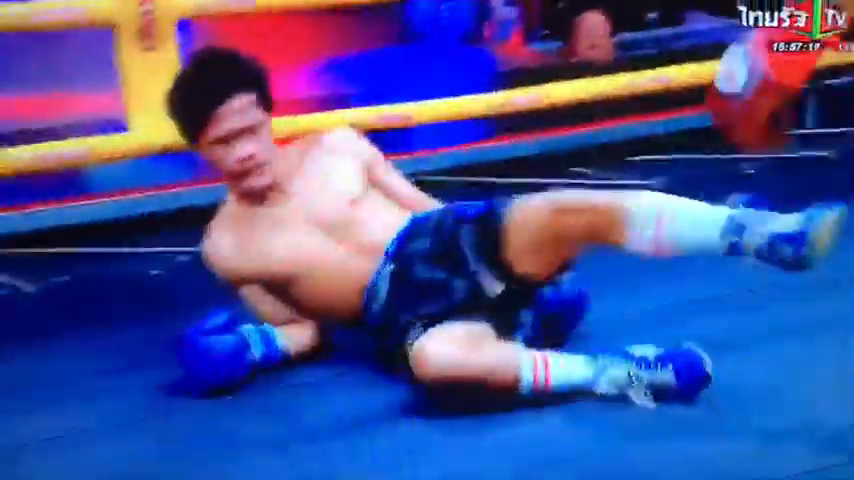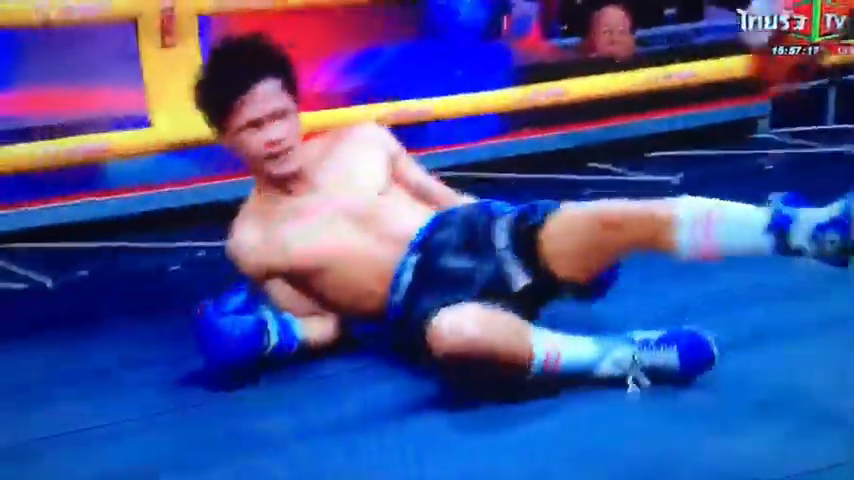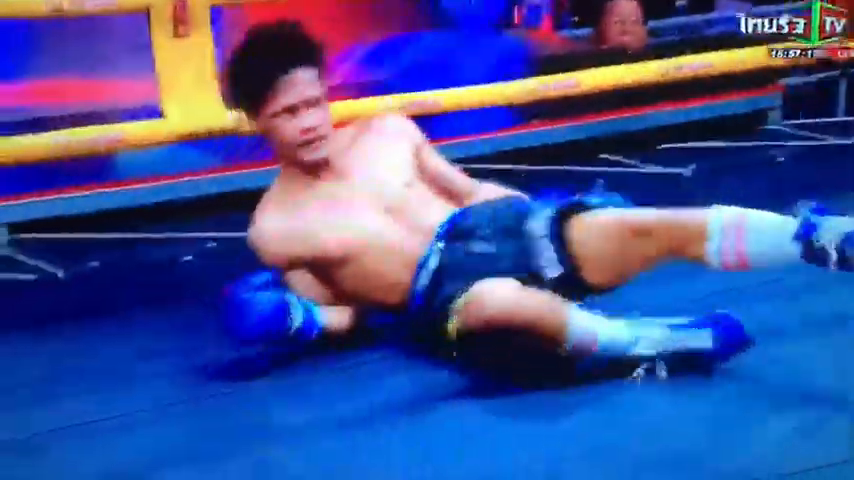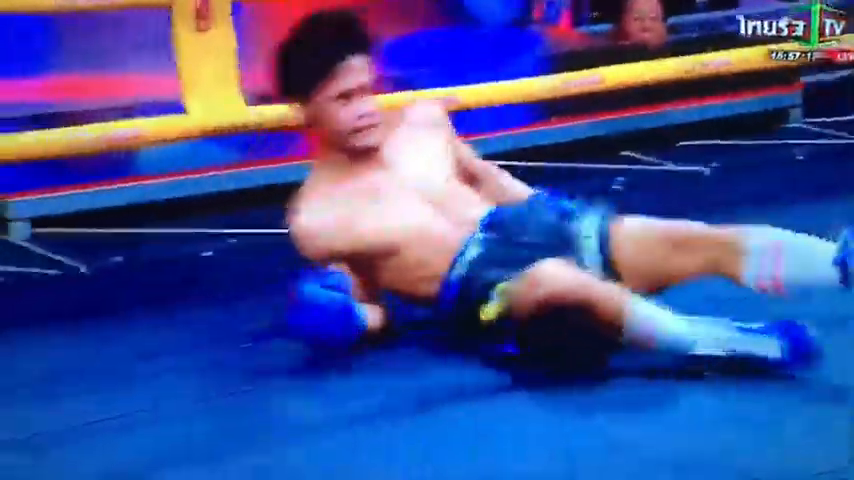
dt=0.1s
person 1, frame 1
left shoulder: (338, 146)
right shoulder: (225, 247)
left elbow: (426, 205)
right elbow: (300, 329)
right wrist: (251, 345)
left hip: (452, 247)
right hip: (406, 311)
left knee: (566, 212)
right knee: (438, 358)
right ankle: (617, 375)
person 1, frame 2
left shoulder: (364, 141)
right shoulder: (251, 241)
left elbow: (447, 197)
right elbow: (323, 323)
left wrist: (546, 250)
right wrist: (270, 331)
left hip: (480, 240)
right hip: (429, 300)
left knee: (625, 218)
right knee: (454, 333)
right ankle: (625, 358)
person 1, frame 3
left shoulder: (388, 132)
right shoulder: (274, 230)
right elbow: (338, 314)
left wrist: (533, 215)
right wrist: (293, 316)
left hip: (500, 230)
right hip: (447, 297)
right knee: (500, 300)
right ankle: (652, 343)
person 1, frame 4
left shoulder: (421, 121)
right shoulder: (316, 221)
right elbow: (369, 311)
left wrist: (554, 212)
right wrist: (344, 317)
left hip: (534, 225)
right hip: (481, 289)
right knee: (552, 278)
